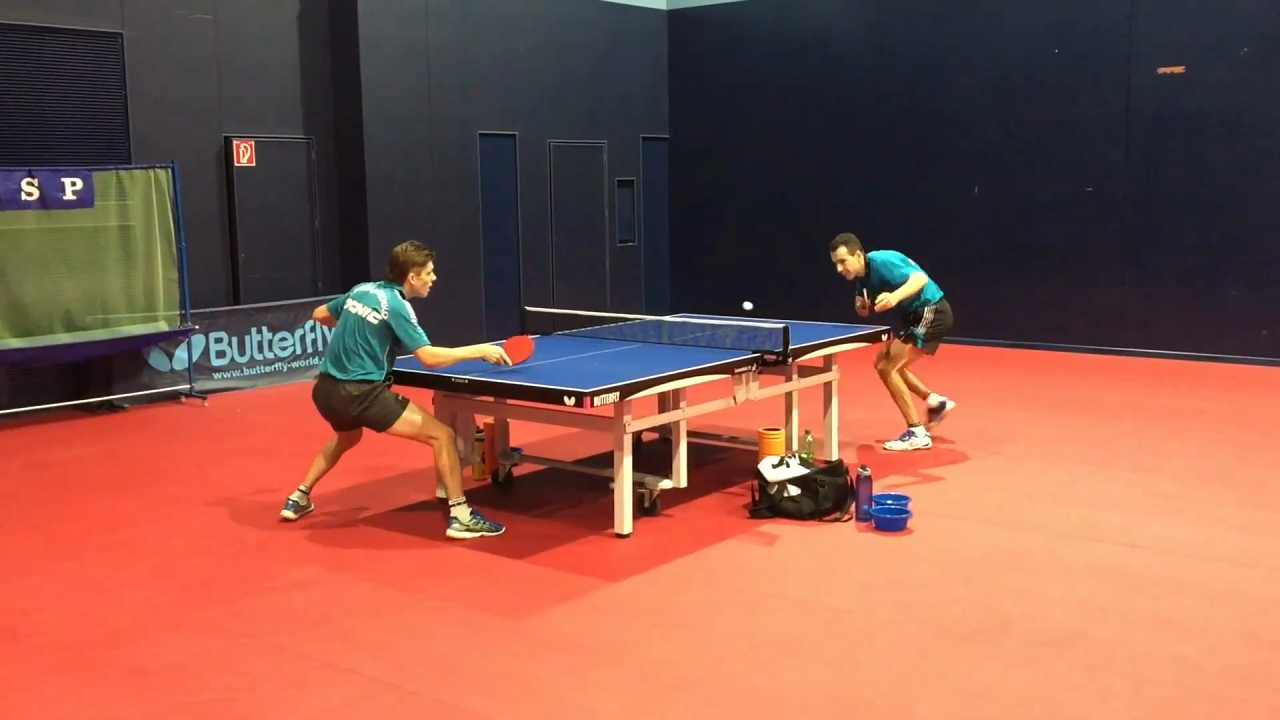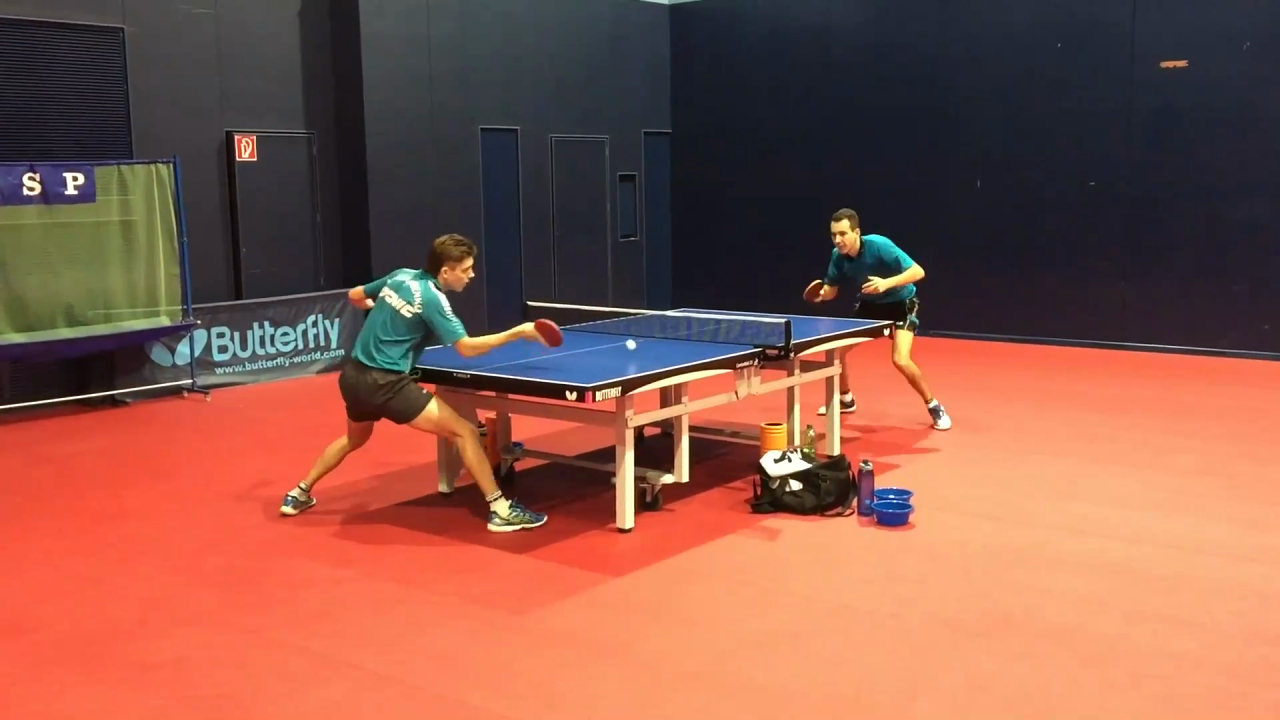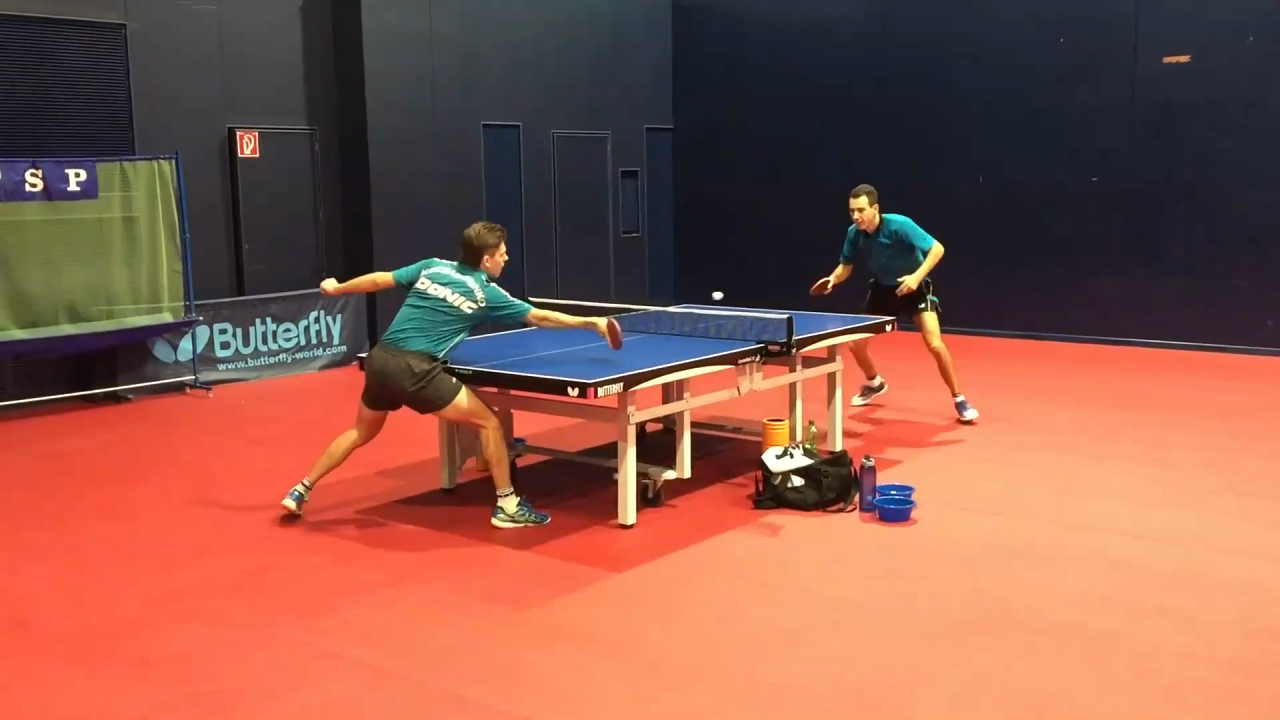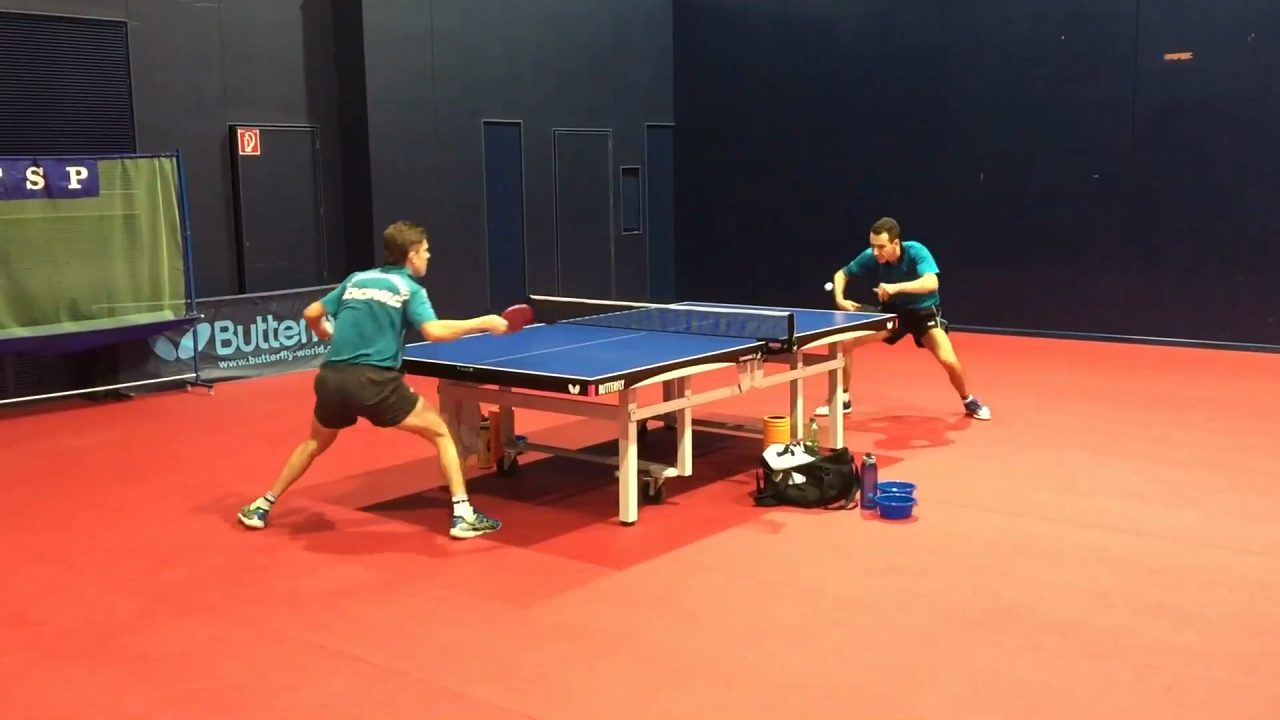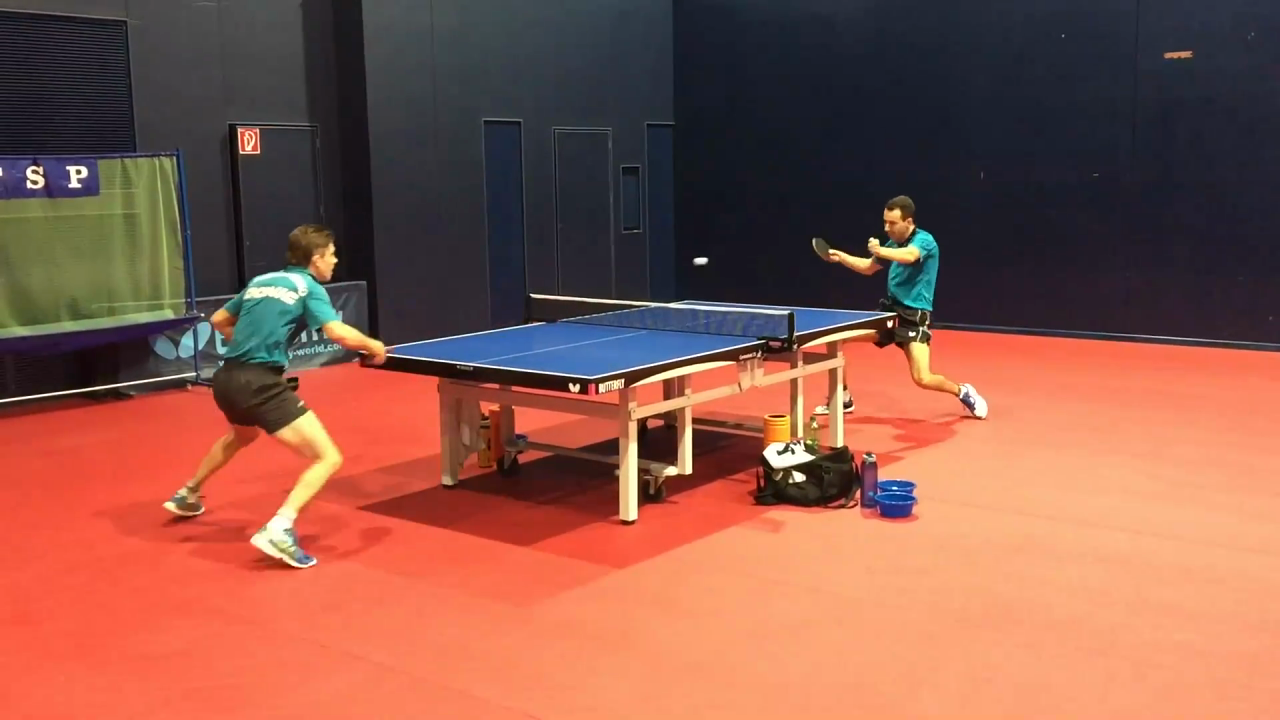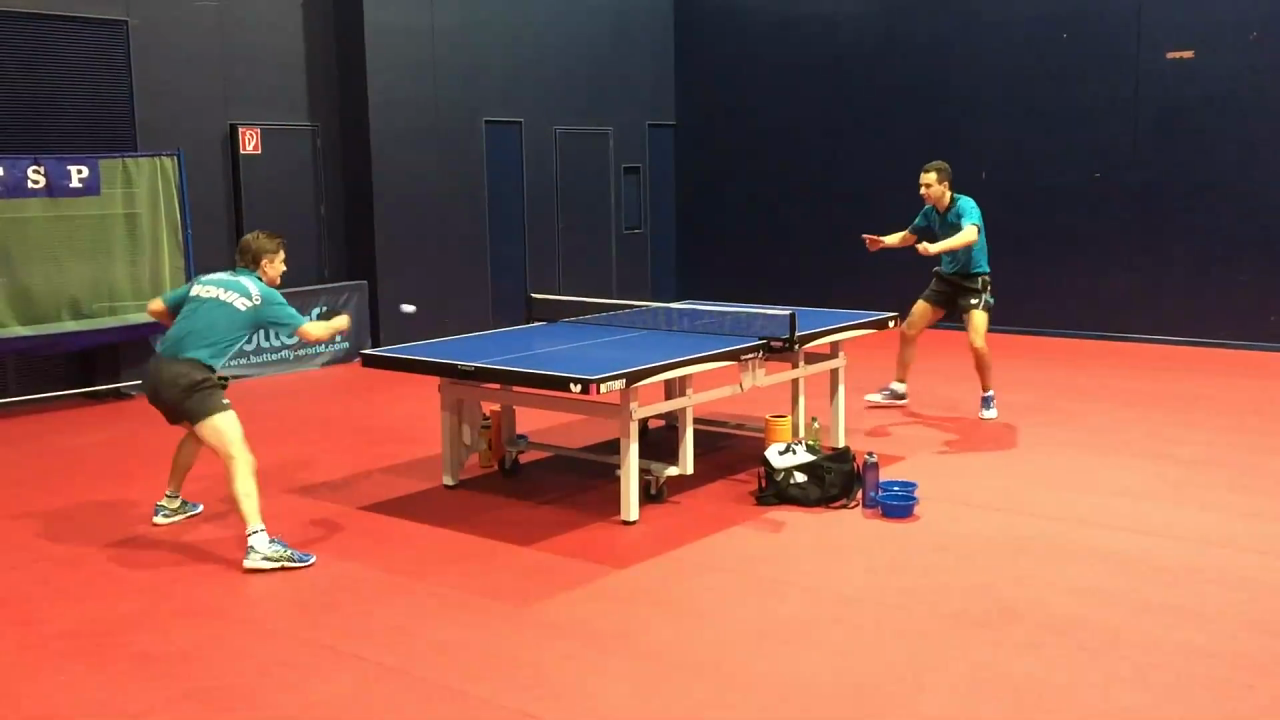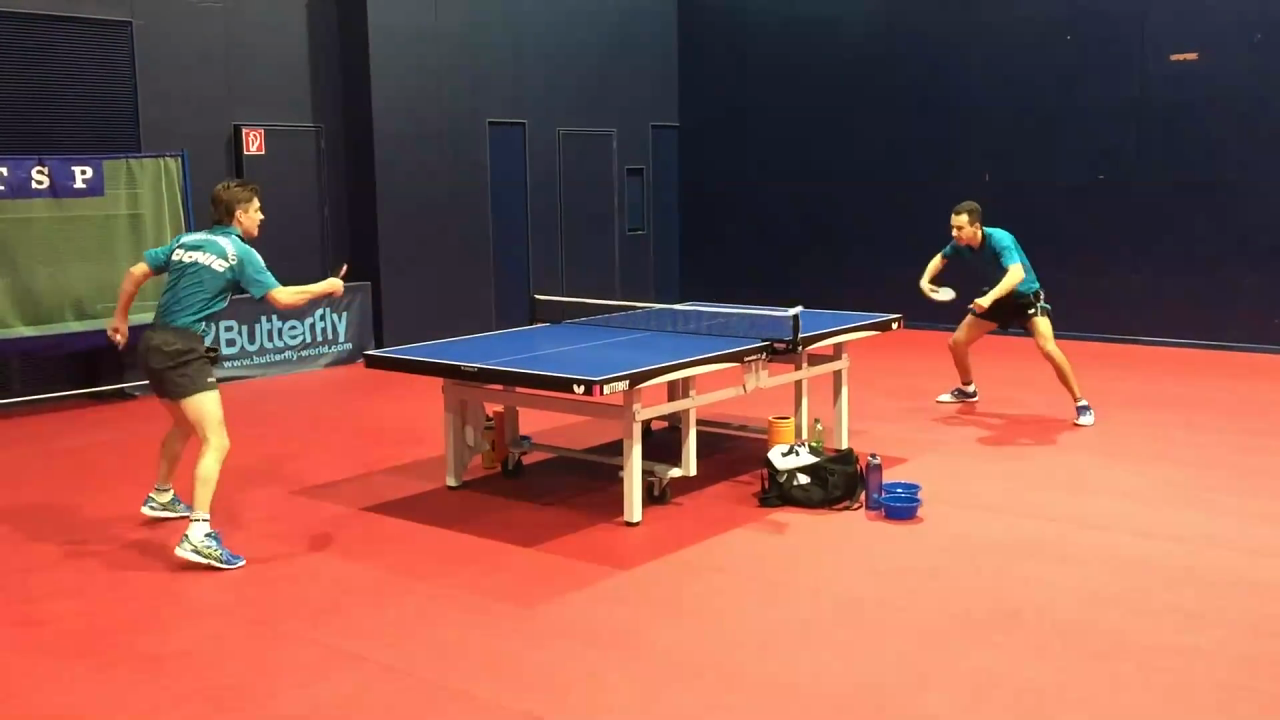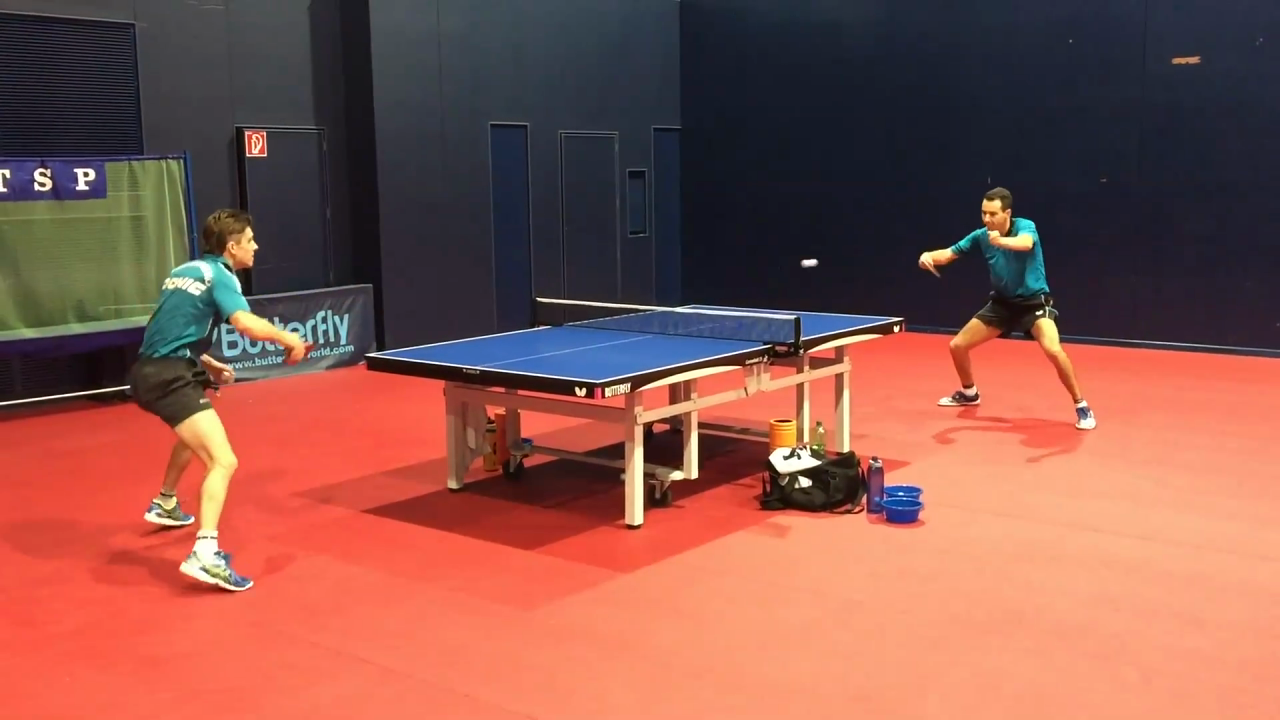
dt=0.3s
person 1, frame 1
left shoulder: (362, 290)
right shoulder: (397, 306)
left elbow: (320, 314)
right elbow: (430, 357)
right wrist: (481, 350)
left hip: (326, 391)
right hip: (362, 394)
left knee: (347, 438)
right knee: (442, 435)
left ankle: (299, 499)
right ankle: (461, 515)
person 1, frame 2
left shoulder: (400, 276)
right shoulder: (432, 300)
left elbow: (355, 295)
right elbow: (466, 348)
left wrist: (372, 307)
right wrist: (517, 332)
left hip: (352, 376)
right hip: (386, 383)
left knee: (355, 437)
right knee: (465, 431)
left ankle: (299, 494)
right ankle: (500, 509)
person 1, frame 3
left shoulder: (431, 267)
right shoulder: (488, 295)
left elbow: (378, 280)
right elbow: (540, 318)
left wrist: (338, 288)
right wrist: (592, 323)
left hip: (381, 360)
right hip: (417, 369)
left knee: (362, 433)
right knee: (488, 423)
left ankle: (301, 491)
right ankle: (508, 505)
person 1, frame 4
left shoulder: (356, 279)
right shoulder: (410, 290)
left elbow: (311, 314)
right elbow: (434, 331)
left wrist: (323, 331)
right wrist: (484, 323)
left hip: (332, 378)
right hip: (375, 383)
left knee: (316, 442)
right knee: (440, 434)
left ankle: (262, 506)
right ankle: (463, 514)
person 1, frame 5
left shoulder: (259, 282)
right shoulder: (310, 290)
left elbow: (218, 320)
right elbow: (338, 332)
right wrist: (371, 345)
left hip: (226, 381)
right hip: (261, 385)
left knee: (242, 434)
right knee: (328, 459)
left ankle: (186, 496)
right ankle: (275, 531)
person 1, frame 6
left shoulder: (205, 281)
right shoulder: (263, 295)
left elbow: (155, 308)
right elbow: (312, 333)
right wrist: (339, 323)
left hip: (157, 374)
right hip: (191, 381)
left knee: (197, 433)
right knee: (240, 461)
left ankle: (170, 504)
right ankle: (260, 543)
person 1, frame 7
left shoulder: (186, 241)
right shoulder: (239, 252)
left elbow: (136, 273)
right elbow: (280, 297)
left wrist: (118, 317)
right wrist: (326, 287)
left hip: (154, 343)
right hip: (182, 349)
left knee: (185, 424)
right knee: (217, 441)
left ankle: (159, 497)
right ankle: (198, 536)
person 1, frame 8
left shoulder: (184, 271)
right shoulder: (219, 276)
right elbow: (246, 323)
left wrist: (207, 363)
right wrist: (289, 338)
left hip: (146, 372)
right hip: (169, 378)
left knee: (192, 435)
right knee: (223, 462)
left ankle: (164, 504)
right ankle: (205, 554)
person 2, frame 1
left shoulder: (883, 262)
right shoulder: (861, 272)
left elbow: (919, 279)
right elbow: (863, 299)
left wrist: (894, 297)
right wrist: (864, 305)
left hip: (931, 313)
right hip: (915, 315)
left knee: (887, 367)
right knee: (882, 363)
left ankle: (917, 432)
right ankle: (935, 403)
person 2, frame 2
left shoulder: (880, 246)
right shoulder: (839, 255)
left elbow: (918, 272)
right elbow: (831, 289)
left wrist: (886, 283)
right wrist: (821, 294)
left hip: (901, 304)
right hip: (871, 305)
left knee: (901, 360)
left ankle: (933, 406)
right ankle: (845, 399)
person 2, frame 3
left shoulder: (899, 225)
right shoulder: (854, 234)
left elbow: (937, 249)
right elbow: (845, 267)
left wrist: (916, 277)
right wrist: (831, 281)
left hip: (913, 291)
right hip: (881, 290)
left knee: (935, 345)
right knee: (856, 344)
left ankle: (959, 400)
right ankle: (875, 384)
person 2, frame 4
left shoulder: (916, 252)
right shoulder: (869, 257)
left elbow: (931, 283)
right elbow: (841, 275)
left wrist: (896, 287)
right wrist: (839, 299)
left hip: (923, 311)
right hip: (890, 310)
left knee: (948, 360)
left ankle: (968, 401)
right ankle: (844, 400)
person 2, frame 5
left shoulder: (925, 240)
right shoulder: (893, 242)
left elbow: (909, 256)
right elbow: (870, 267)
left wrist: (881, 250)
right wrist: (843, 258)
left hip: (914, 316)
right hip: (890, 311)
left knee: (922, 379)
left ankle: (964, 392)
right ankle: (843, 399)
person 2, frame 6
left shoulder: (966, 206)
right shoulder: (929, 212)
left elbow: (970, 236)
right elbow: (907, 237)
left wrist: (936, 247)
right wrist: (882, 241)
left hip: (973, 281)
right hip: (945, 280)
left knee: (976, 343)
right knee: (907, 331)
left ankle: (988, 396)
right ankle: (898, 389)
person 2, frame 7
left shoulder: (1001, 239)
right shoulder: (959, 244)
left elbow: (1017, 274)
right elbow: (939, 259)
left wrist: (990, 297)
right wrist: (925, 280)
left hip: (1027, 298)
right hip: (997, 301)
left knee: (1048, 349)
right knee: (956, 342)
left ankle: (1081, 404)
right ankle: (967, 390)
person 2, frame 8
left shoulder: (1025, 226)
right shoulder: (980, 236)
left elbow: (1026, 244)
right elbow: (949, 254)
left wrist: (1001, 241)
right wrist: (929, 256)
left hip: (1034, 301)
right hip: (1002, 303)
left knee: (1053, 350)
right knee: (957, 346)
left ankle: (1081, 406)
right ankle: (969, 393)
